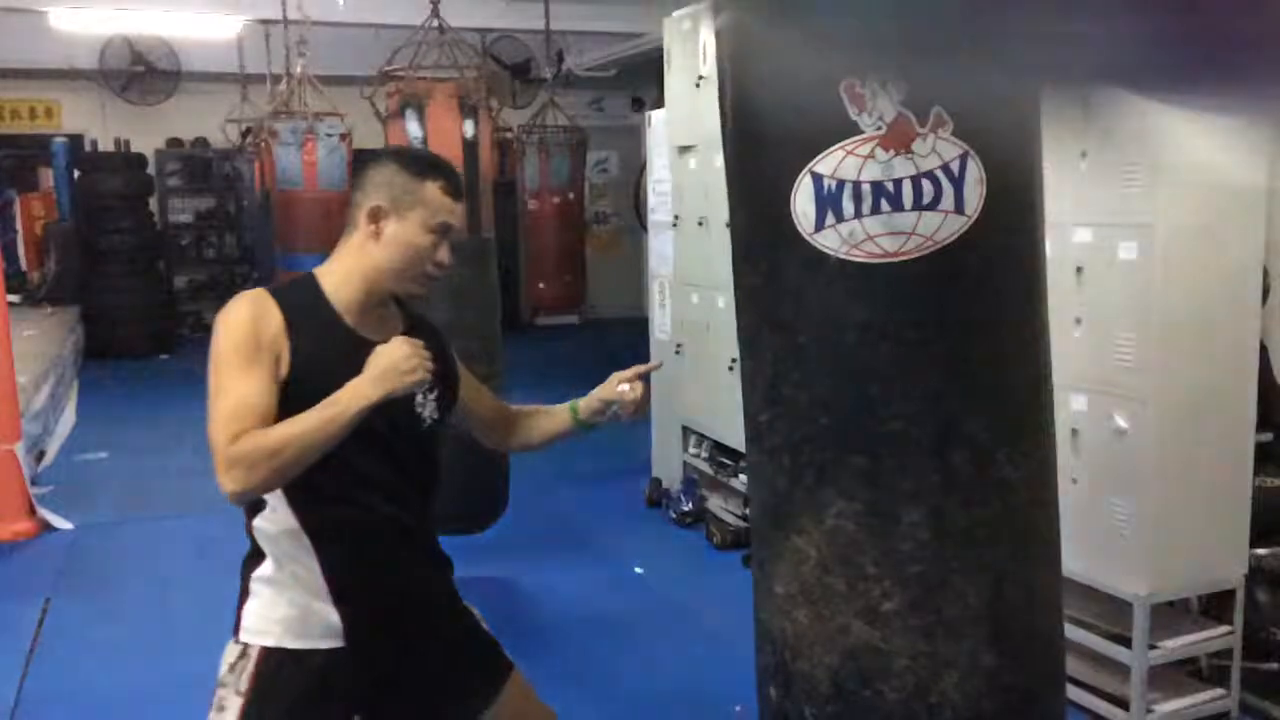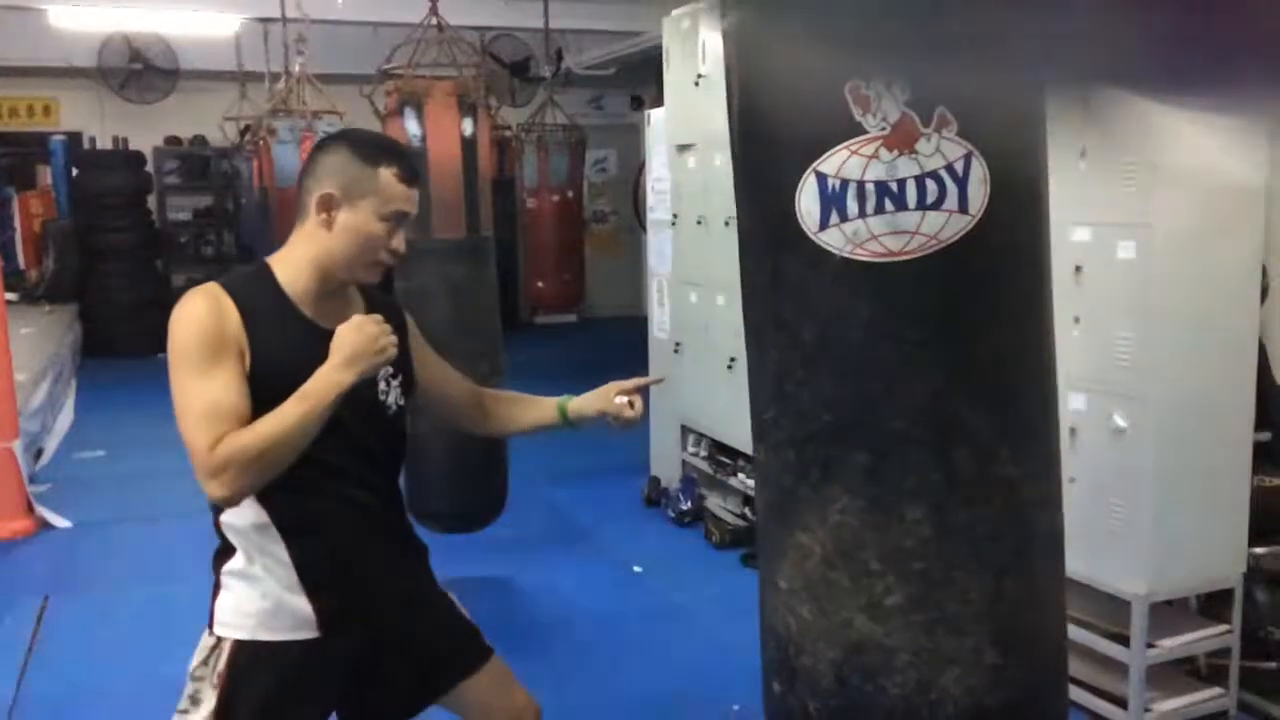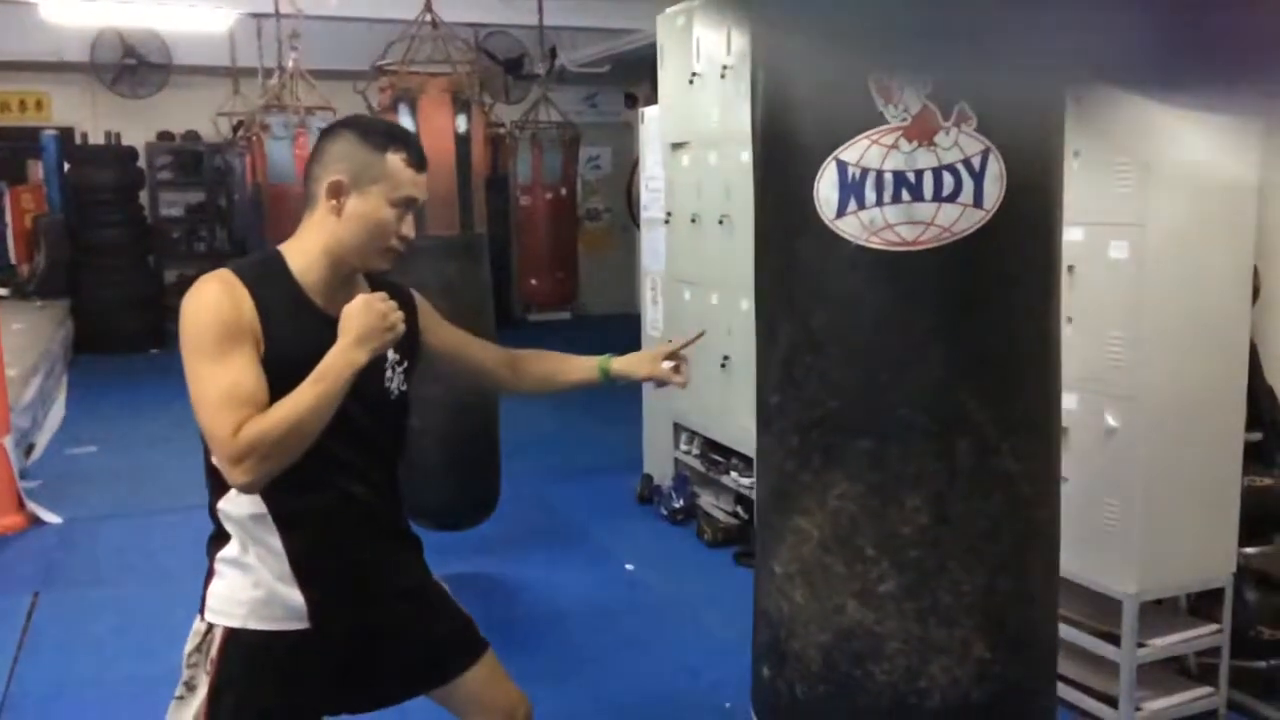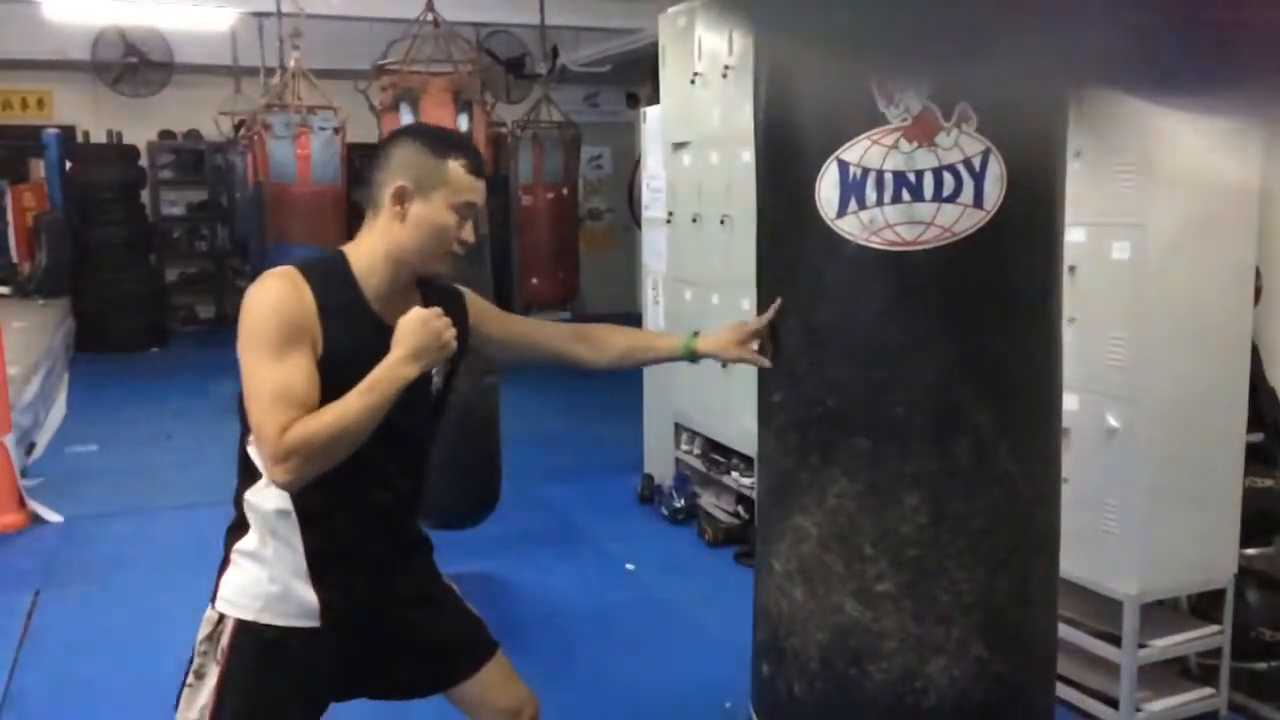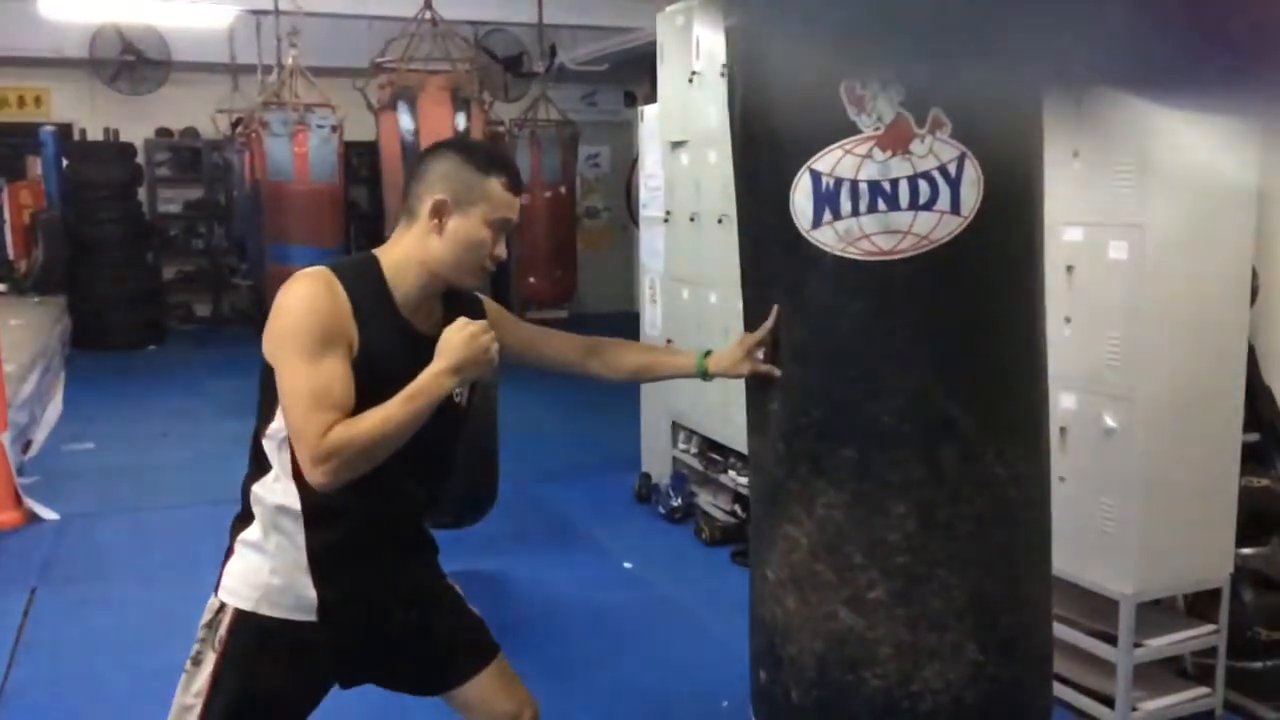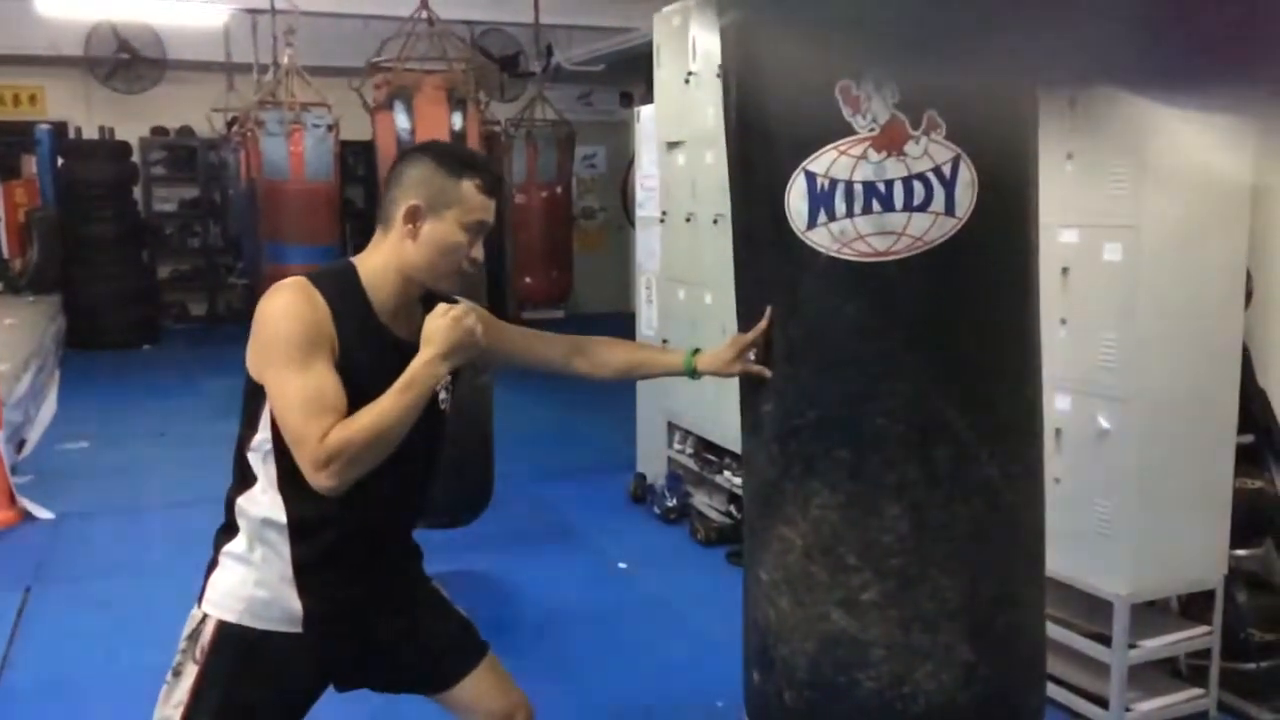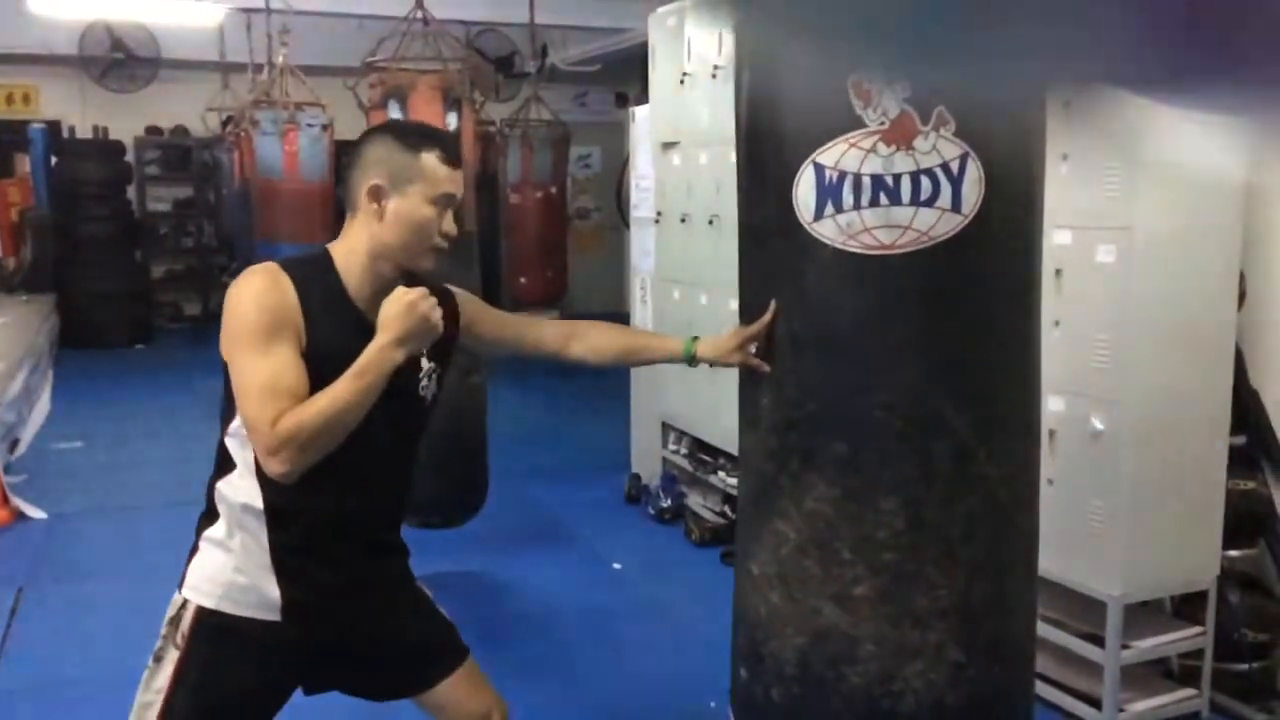
dt=0.5s
person 1, frame 1
left shoulder: (422, 340)
right shoulder: (260, 317)
left elbow: (502, 428)
right elbow: (238, 473)
left wrist: (587, 409)
right wrist: (367, 387)
left hip: (417, 600)
right hip: (300, 623)
person 1, frame 2
left shoulder: (386, 320)
right shoulder: (214, 313)
left elbow: (475, 407)
right elbow: (223, 477)
left wrist: (577, 407)
right wrist: (339, 371)
left hip: (392, 583)
right hip: (275, 614)
person 1, frame 3
left shoulder: (397, 305)
right shoulder: (225, 299)
left elbow: (505, 367)
right elbow: (245, 462)
left wrist: (618, 366)
right wrist: (350, 351)
left hip: (386, 575)
right hip: (269, 604)
person 1, frame 4
left shoulder: (449, 307)
right shoulder: (286, 297)
left elbow: (578, 342)
right elbow: (287, 460)
left wrist: (700, 345)
right wrist: (403, 362)
left hip: (394, 570)
right hip: (280, 598)
person 1, frame 5
left shoulder: (468, 314)
right shoulder: (318, 298)
left elbow: (590, 355)
right elbow: (324, 462)
left wrist: (709, 363)
right wrist: (445, 373)
left hip: (400, 569)
right hip: (284, 587)
person 1, frame 6
left shoulder: (448, 317)
right shoulder: (298, 308)
left elbow: (576, 354)
right elbow: (329, 467)
left wrist: (696, 361)
right wrist: (434, 361)
left hip: (386, 575)
right hip: (271, 595)
person 1, frame 7
left shoulder: (440, 307)
right shoulder: (268, 293)
left elbow: (572, 339)
right elbow: (282, 452)
left wrist: (697, 349)
right wrist: (390, 346)
left hip: (370, 574)
right hip: (249, 589)
